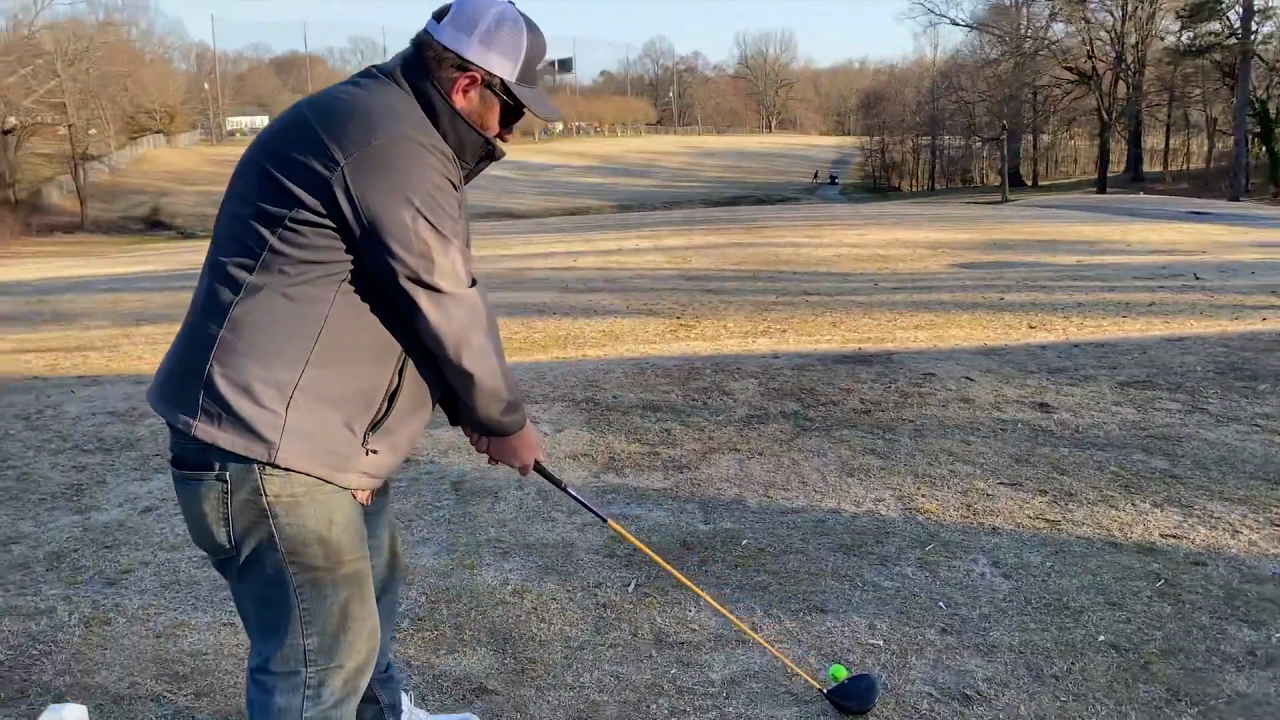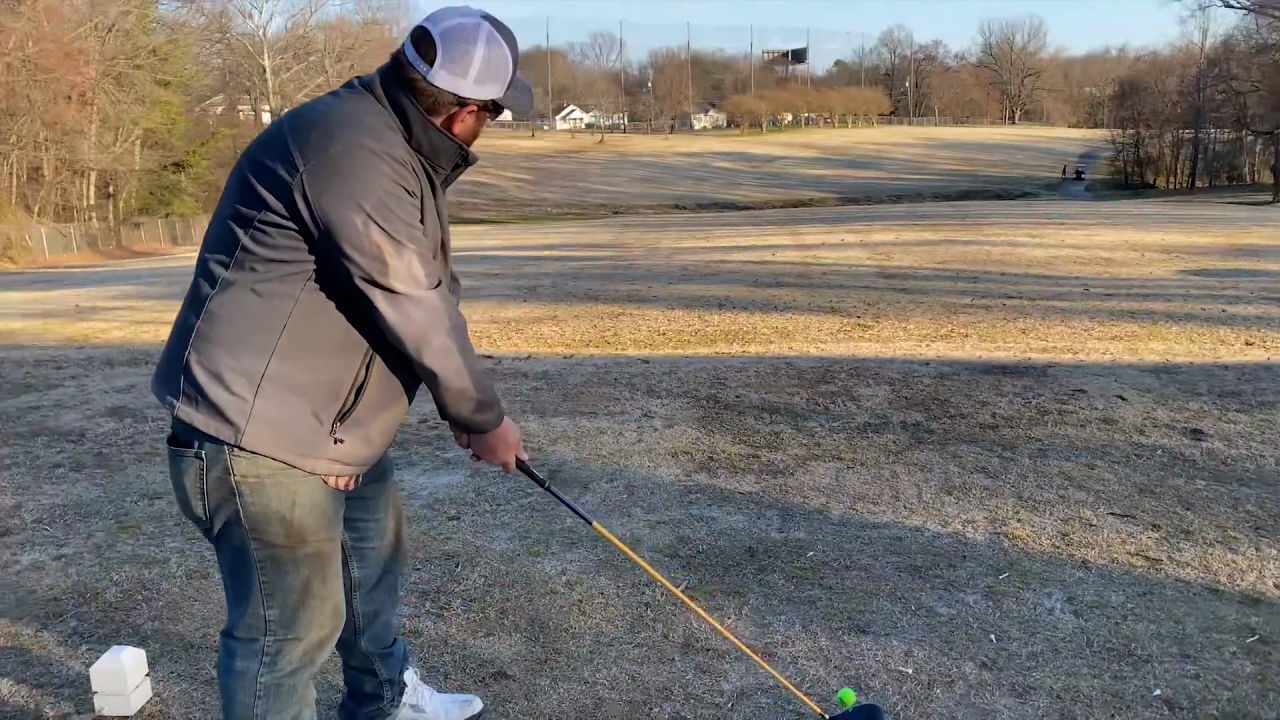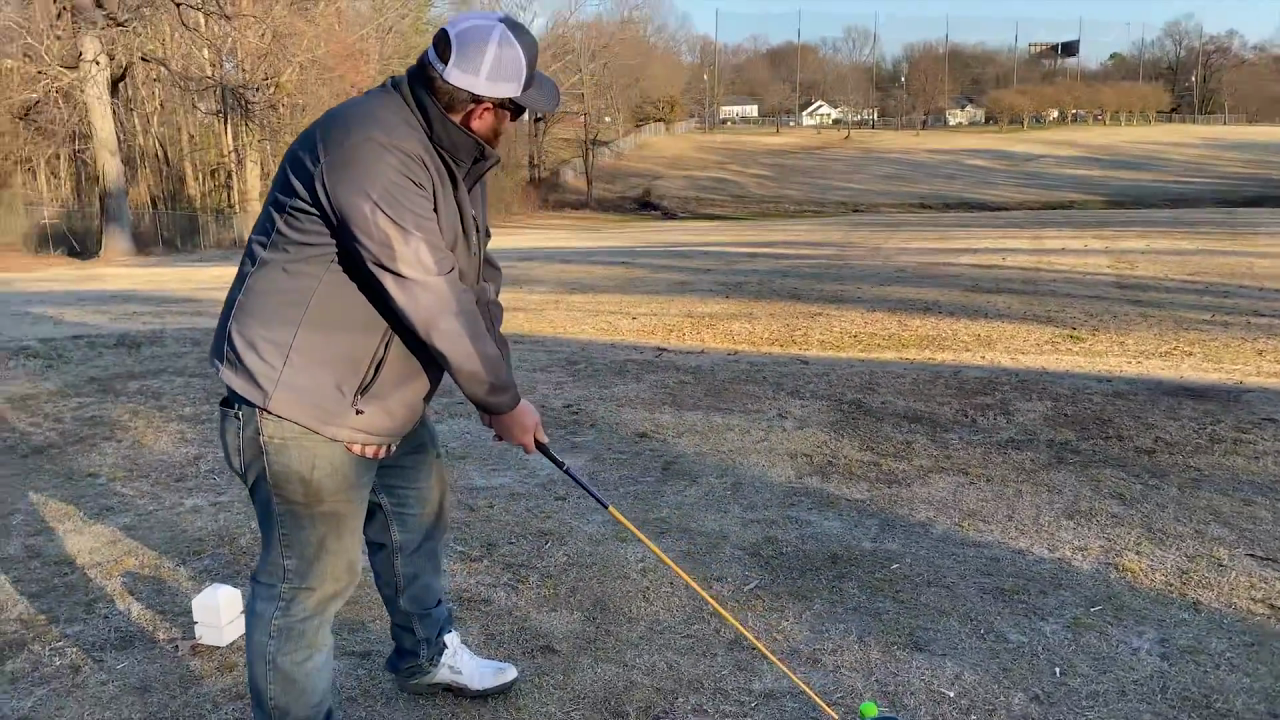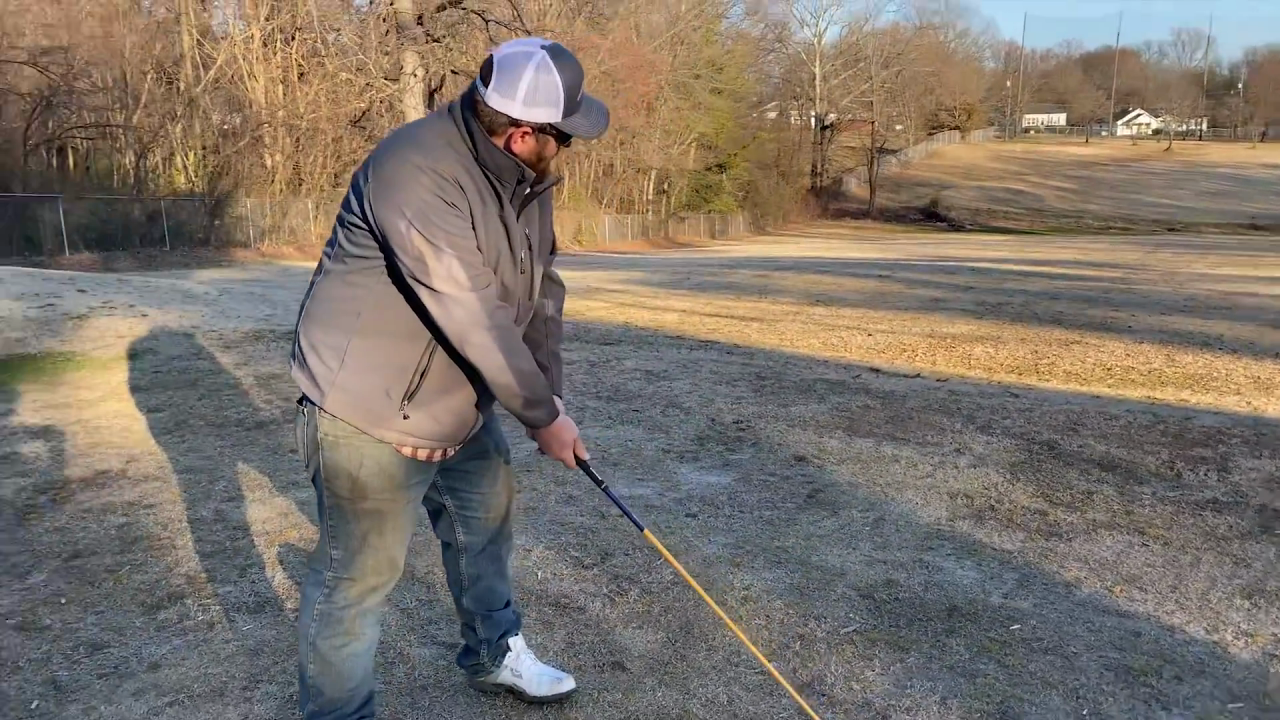
dt=1s
person 1, frame 1
left shoulder: (380, 121)
right shoulder: (395, 145)
left elbow: (424, 301)
right elbow: (445, 310)
left wrist: (468, 410)
right wrist: (505, 422)
left hip: (311, 428)
right hip: (269, 446)
left knee: (365, 589)
right knee: (320, 658)
person 1, frame 2
left shoulder: (395, 145)
right shoulder: (353, 152)
left elbow: (433, 294)
right elbow: (413, 313)
left wrist: (467, 407)
right wrist: (484, 419)
left hip: (331, 419)
right hip: (260, 432)
left knee: (373, 556)
right knee: (288, 630)
person 1, frame 3
left shoulder: (449, 149)
right shoulder: (371, 148)
left elbow: (475, 276)
right elbow: (432, 301)
left wrist: (496, 384)
right wrist: (502, 400)
left hip: (383, 396)
right hip: (304, 407)
left knee: (415, 520)
right knee: (309, 582)
left ankle: (425, 654)
person 1, frame 4
left shoulder: (526, 176)
right shoulder: (418, 173)
left elbow: (541, 286)
right elbow: (473, 320)
left wrist: (549, 392)
right wrist: (542, 415)
left hip: (461, 405)
right hip: (371, 411)
left knee: (485, 524)
right knee: (359, 573)
left ankle: (494, 653)
